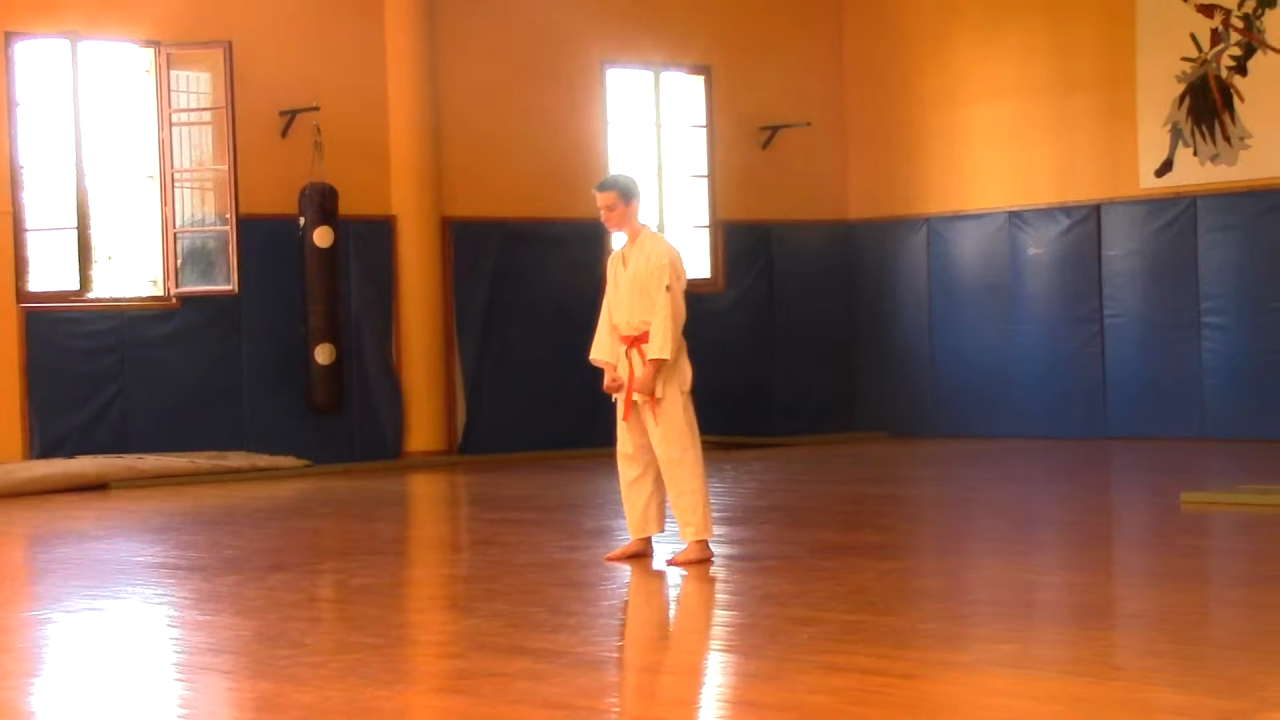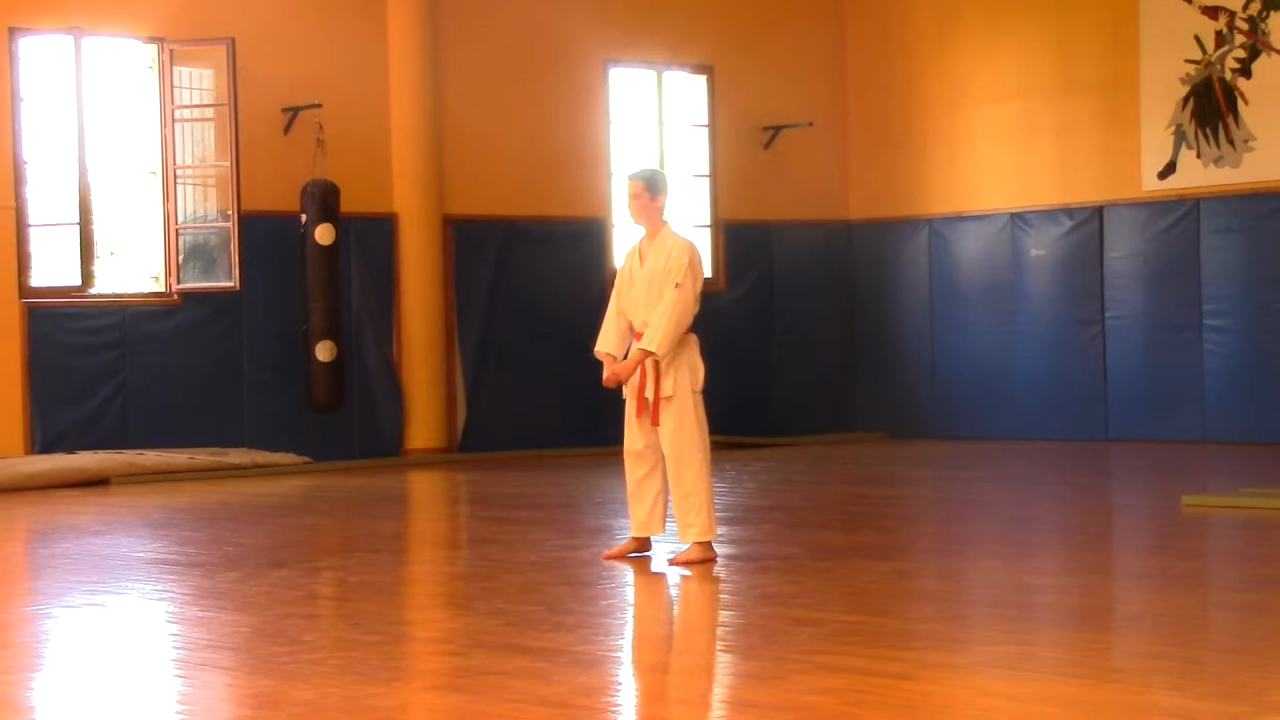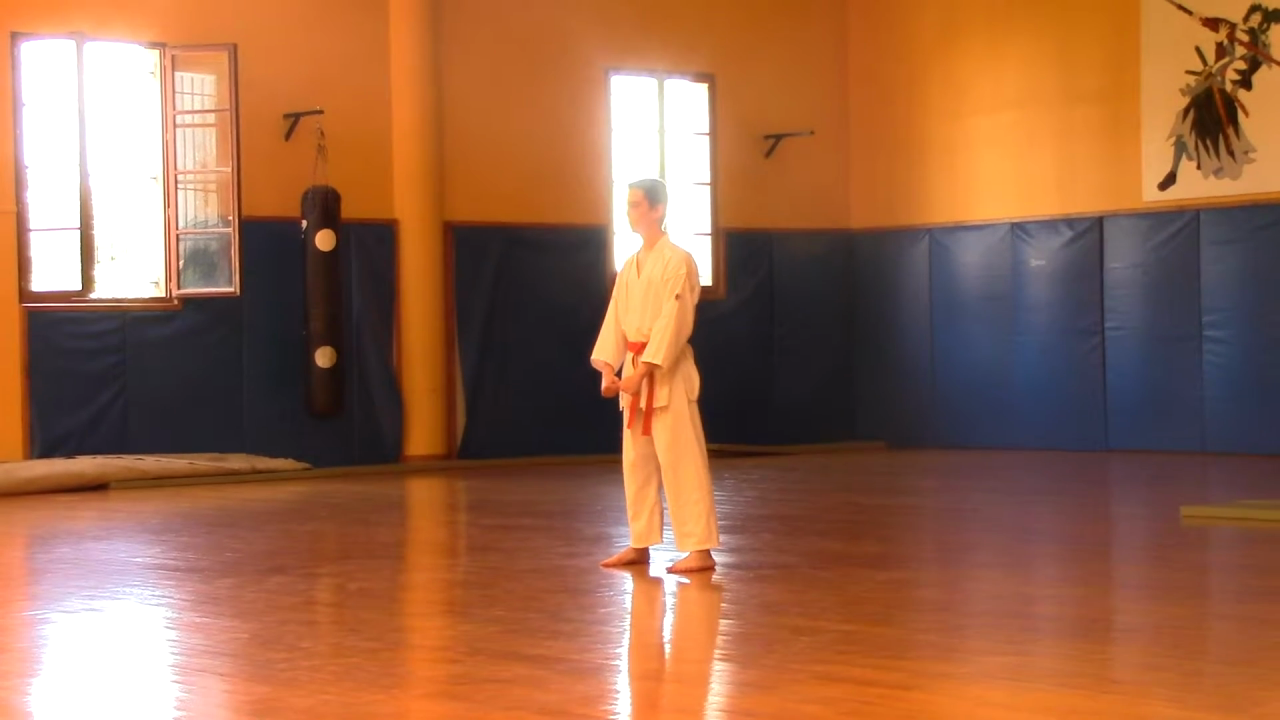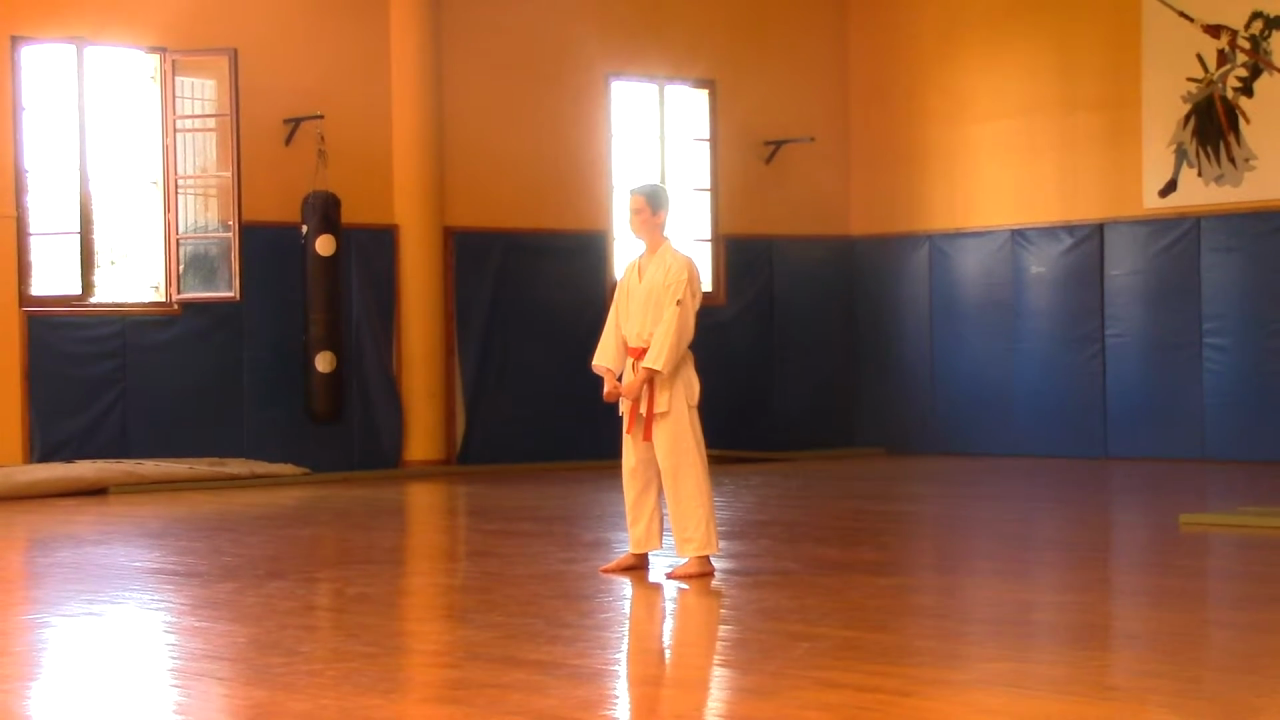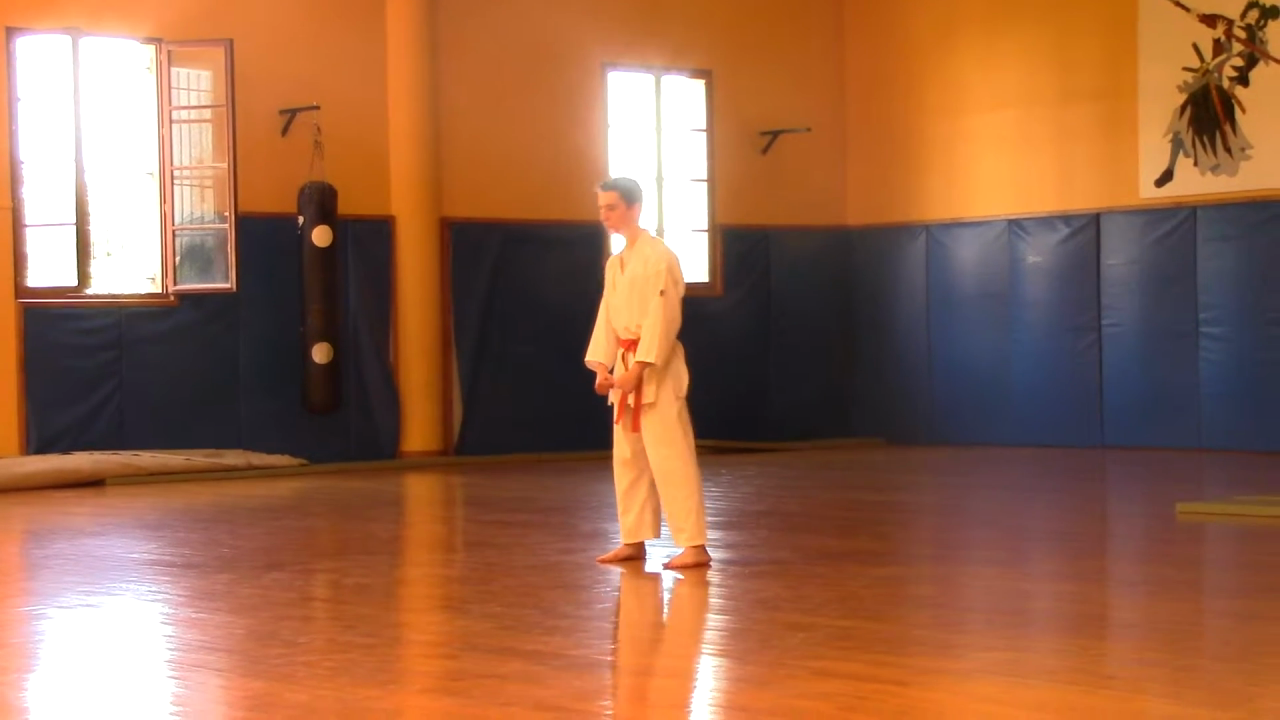
dt=0.7s
person 1, frame 1
left shoulder: (660, 252)
right shoulder: (616, 258)
left elbow: (669, 315)
left wrist: (651, 368)
right wrist: (609, 366)
left hip: (661, 363)
right hip: (628, 362)
left knee: (676, 451)
right knee: (632, 453)
left ankle: (698, 540)
right ankle: (642, 536)
person 1, frame 2
left shoulder: (681, 250)
right shoulder: (633, 255)
left elbow: (673, 313)
right elbow: (619, 310)
left wrist: (634, 359)
right wrist: (611, 359)
left hip: (673, 360)
right hip: (640, 361)
left knee: (684, 452)
right knee: (639, 450)
left ankle: (701, 541)
right ankle: (641, 533)
person 1, frame 3
left shoulder: (677, 260)
right shoulder: (630, 265)
left elbow: (673, 323)
right elbow: (615, 319)
left wrist: (642, 371)
right wrist: (608, 369)
left hip: (667, 371)
right hip: (634, 370)
left knee: (681, 460)
right knee: (637, 461)
left ankle: (701, 549)
right ankle: (640, 543)
person 1, frame 4
left shoulder: (679, 266)
right shoulder: (632, 270)
left elbow: (674, 329)
right elbow: (616, 323)
left wrist: (644, 376)
right wrist: (611, 373)
left hip: (668, 378)
right hip: (634, 375)
left knee: (682, 467)
right knee: (636, 467)
left ankle: (700, 555)
right ankle: (639, 549)
person 1, frame 5
left shoulder: (658, 255)
right shoulder: (615, 262)
left elbow: (663, 318)
right elbow: (608, 318)
left wrist: (638, 368)
right wrist: (602, 367)
left hip: (658, 367)
right hip: (625, 365)
left knee: (671, 457)
right knee: (628, 458)
left ankle: (694, 545)
right ankle: (634, 540)
